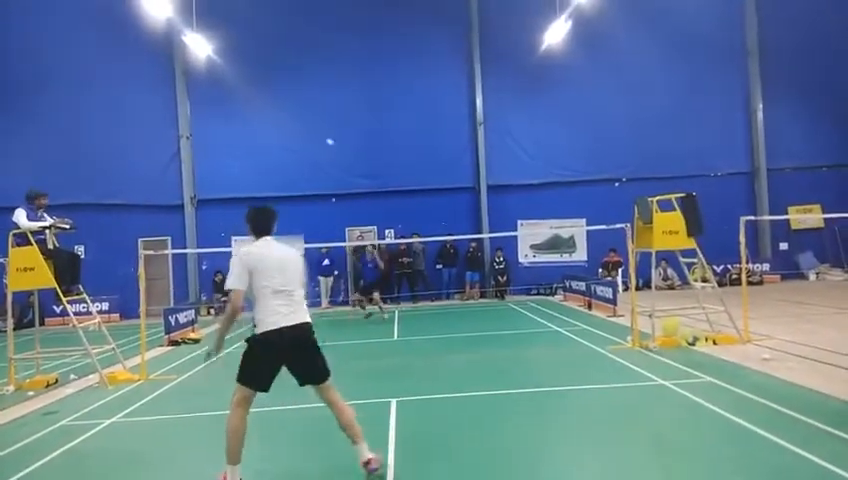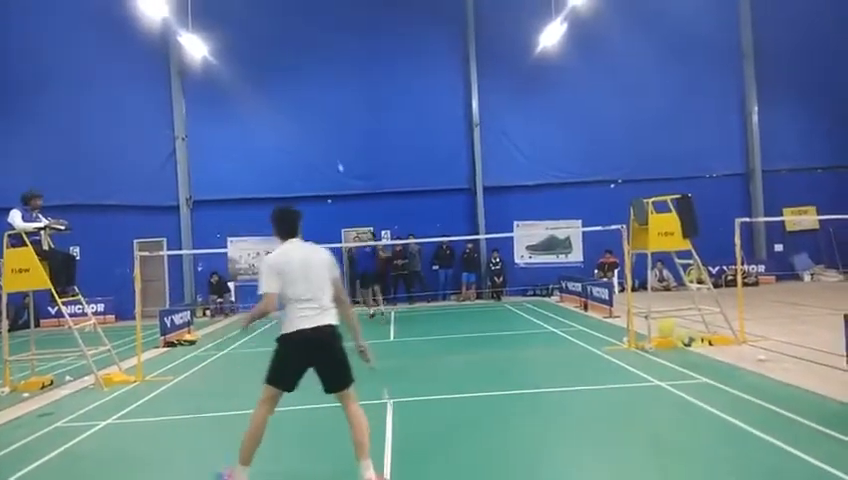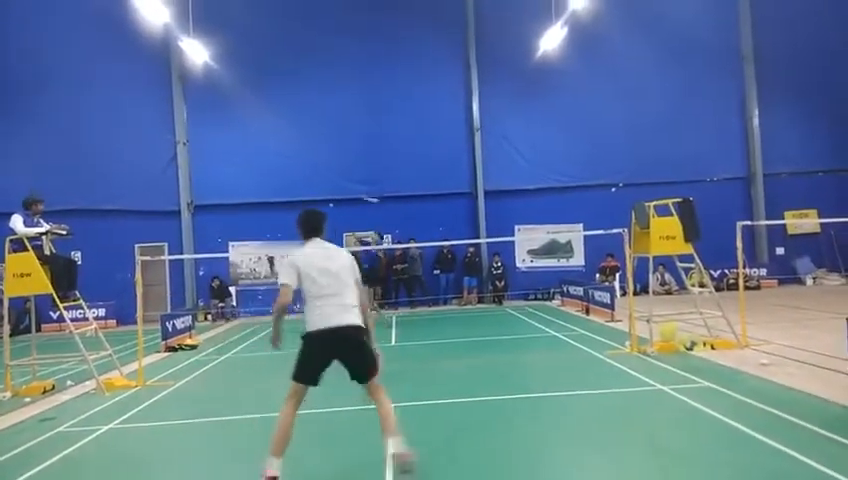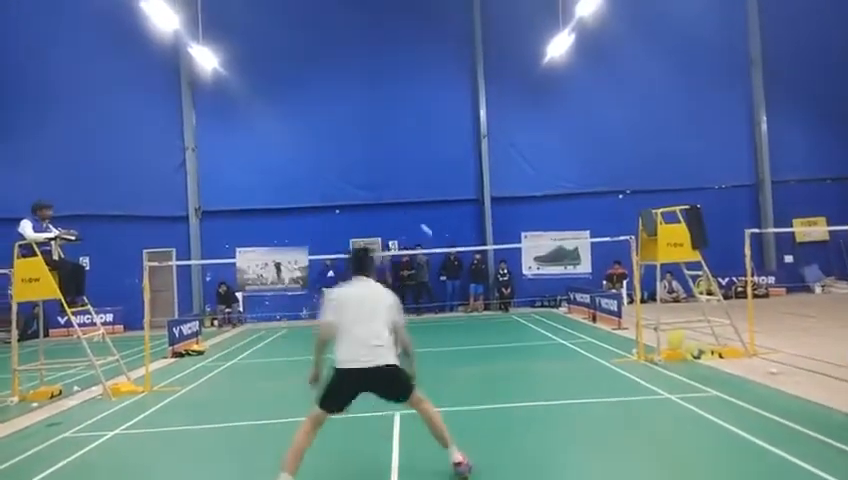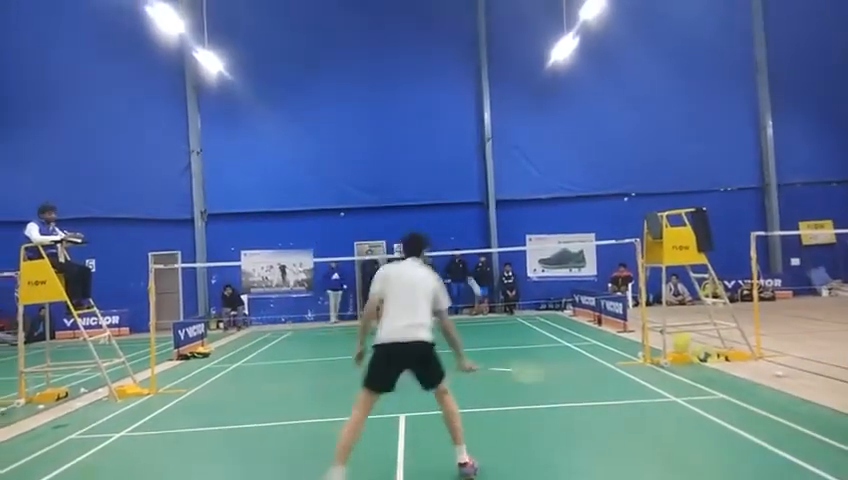
dt=0.2s
person 1, frame 1
left shoulder: (244, 256)
right shoulder: (293, 253)
left elbow: (235, 304)
left wrist: (219, 339)
left hip: (268, 335)
right hip: (301, 329)
left knee: (240, 404)
right knee: (331, 395)
right ankle: (366, 457)
person 1, frame 2
left shoulder: (273, 260)
right shoulder: (323, 254)
left elbow: (268, 306)
right elbow: (342, 299)
left wrist: (248, 319)
right wrist: (358, 339)
left hip: (295, 336)
right hip: (327, 333)
left knee: (266, 403)
right knee: (351, 402)
person 1, frame 3
left shoulder: (293, 258)
right shoulder: (343, 255)
left elbow: (283, 300)
right elbow: (363, 301)
left wrist: (275, 329)
right wrist: (371, 342)
left hip: (318, 335)
right hip: (350, 332)
left knee: (292, 400)
right knee: (376, 392)
right ankle: (396, 448)
person 1, frame 4
left shoulder: (337, 295)
right shoulder: (388, 296)
left elbow: (324, 335)
right elbow: (403, 342)
left wrist: (316, 368)
right wrist: (411, 372)
left hip: (348, 370)
right hip: (384, 366)
left knee: (313, 422)
right knee: (421, 402)
right ankle: (456, 457)
person 1, frame 5
left shoulder: (386, 272)
right shoulder: (433, 278)
left elbow: (370, 310)
right elbow: (446, 324)
left wrist: (360, 345)
right wrist: (461, 357)
left hip: (388, 345)
right hip: (420, 344)
left knee: (361, 408)
right knee: (444, 395)
right ankle: (462, 459)
person 2, frame 1
left shoulder: (41, 213)
right shoulder: (21, 211)
left elbow: (53, 226)
right elbow: (25, 225)
left wrist: (63, 222)
right wrist: (48, 224)
left hip: (43, 244)
right hip: (29, 245)
left knee: (74, 256)
right knee: (60, 256)
left ankle: (74, 287)
right ankle: (63, 289)
person 2, frame 2
left shoulder: (36, 214)
right shoulder: (16, 212)
left elbow: (49, 227)
right elbow: (19, 226)
left wrist: (58, 224)
right wrist: (44, 224)
left hip: (38, 245)
right hip: (24, 246)
left knee: (69, 257)
right knee: (55, 257)
left ankle: (69, 288)
right ankle: (58, 290)
person 2, frame 3
left shoulder: (37, 219)
right shoulder: (17, 217)
left elbow: (50, 232)
right elbow: (21, 231)
left wrist: (59, 229)
right wrist: (45, 229)
left hip: (40, 250)
right hip: (26, 251)
left knee: (71, 262)
right knee: (57, 261)
left ankle: (71, 293)
right ankle: (60, 295)
person 2, frame 4
left shoulder: (46, 224)
right shoulder: (26, 222)
left elbow: (59, 237)
right elbow: (30, 236)
left wrist: (68, 234)
right wrist: (54, 235)
left hip: (49, 255)
right hip: (35, 256)
left knee: (78, 268)
right knee: (65, 267)
left ankle: (79, 298)
right ankle: (68, 300)
person 2, frame 5
left shoulder: (53, 227)
right shoulder: (33, 225)
left elbow: (64, 239)
right elbow: (37, 239)
left wrist: (74, 236)
right wrist: (60, 238)
left hip: (55, 258)
left knee: (85, 270)
right knee: (71, 269)
left ankle: (85, 300)
right ankle: (74, 302)
